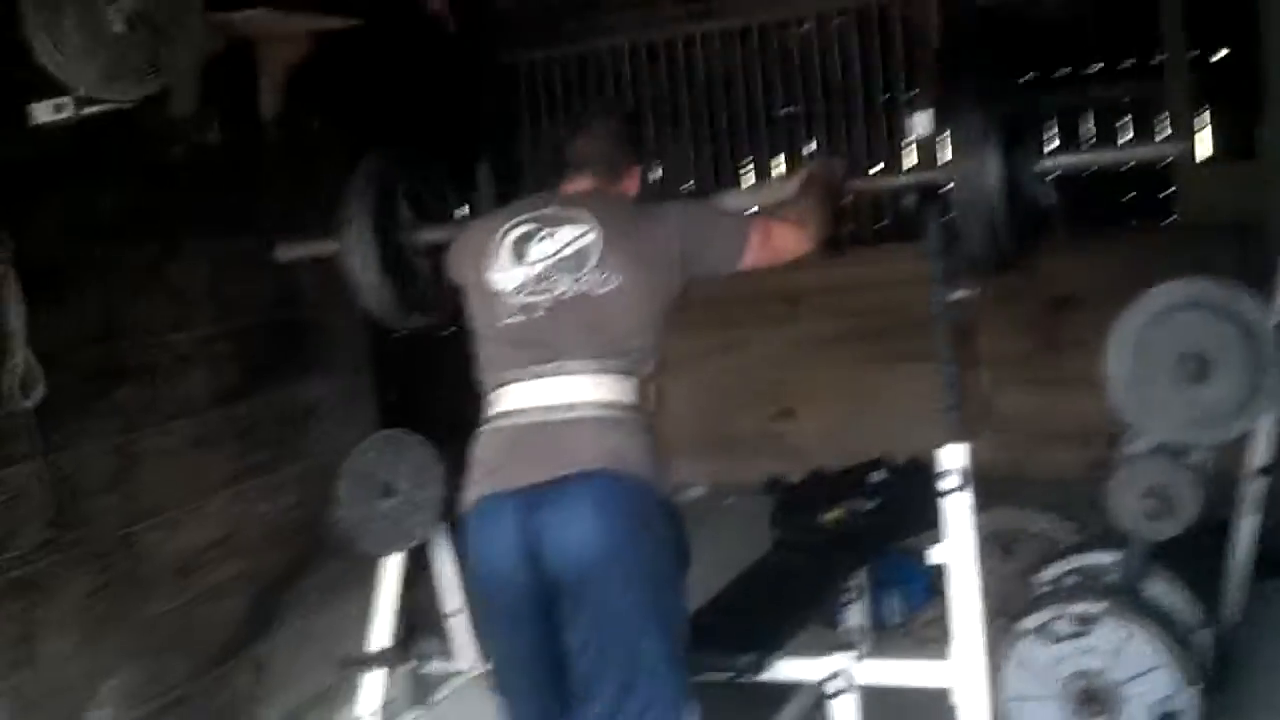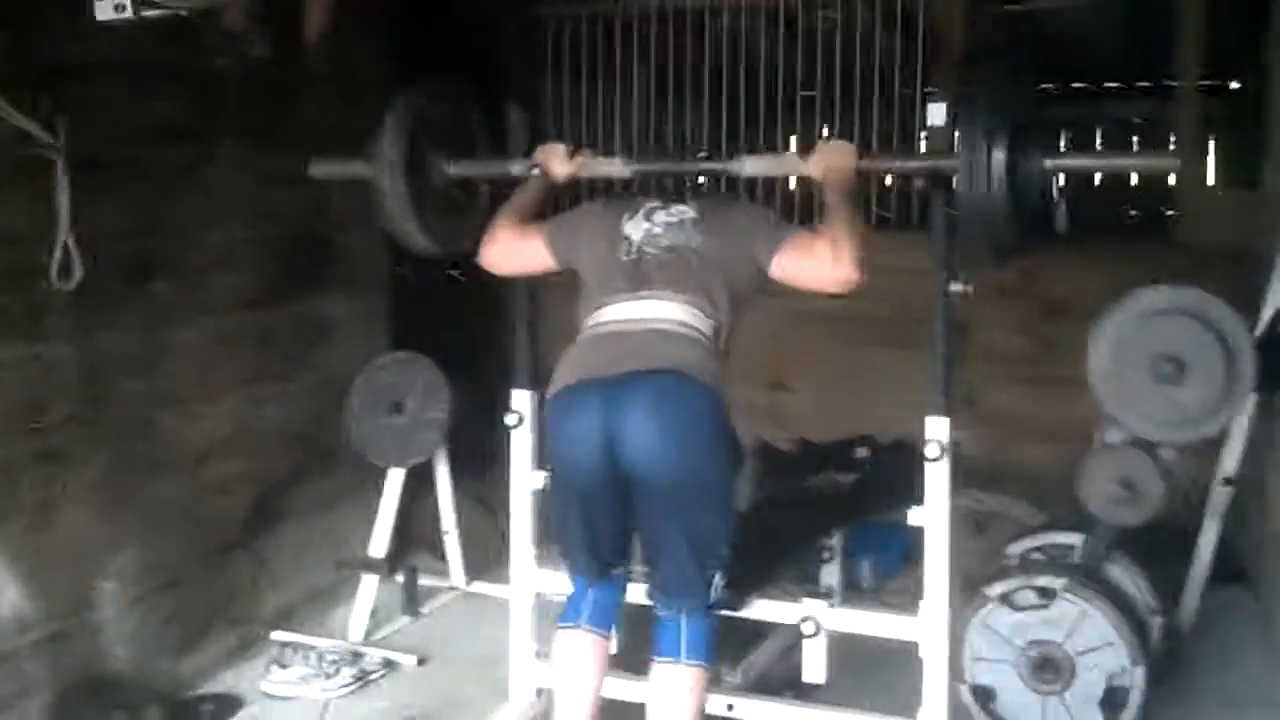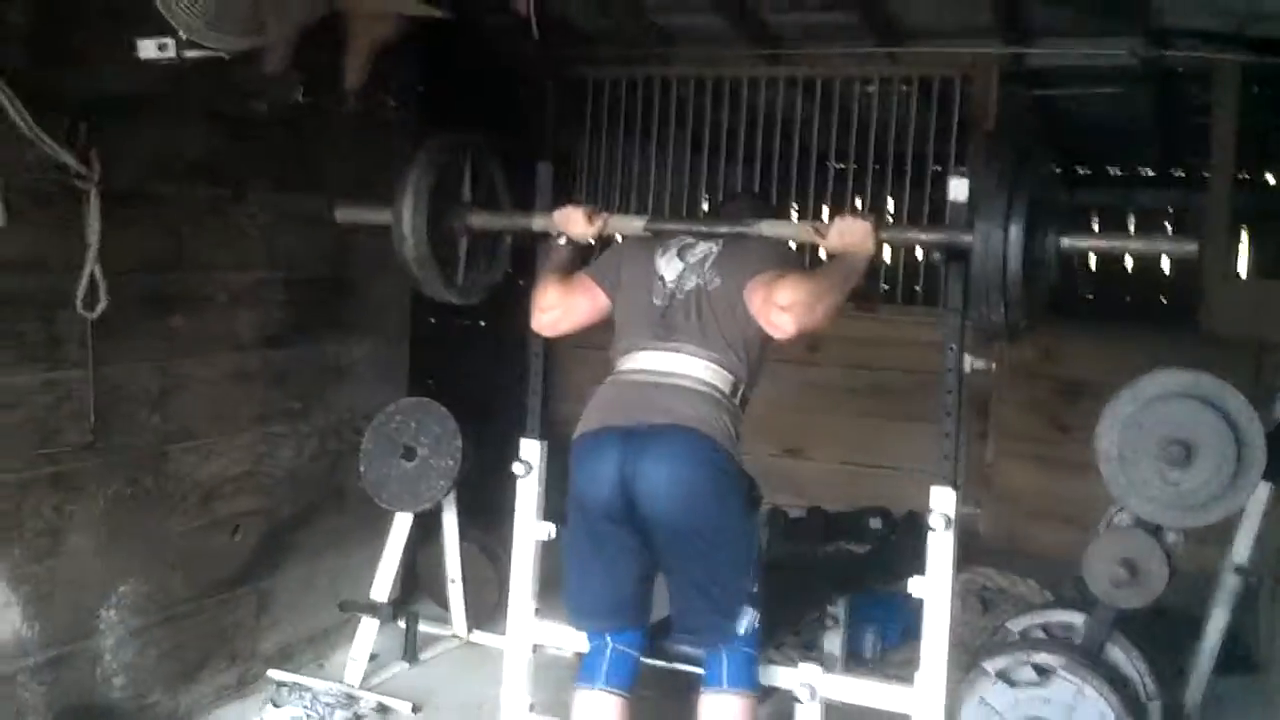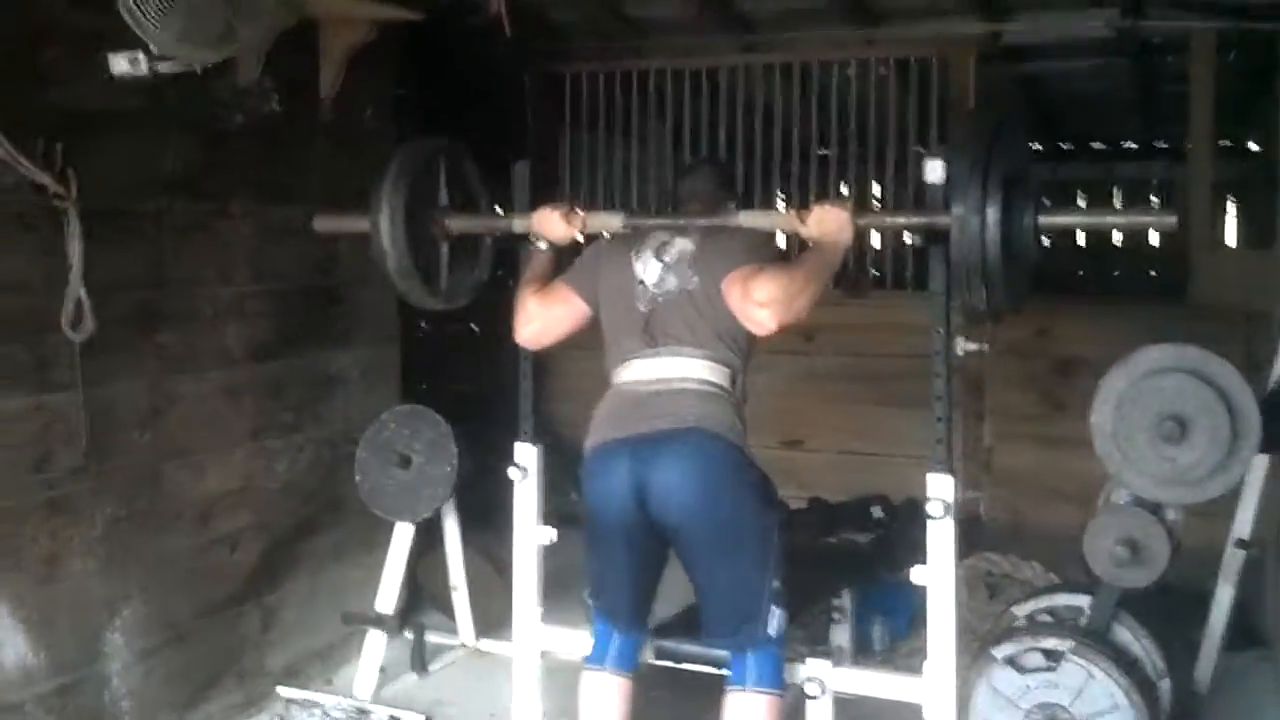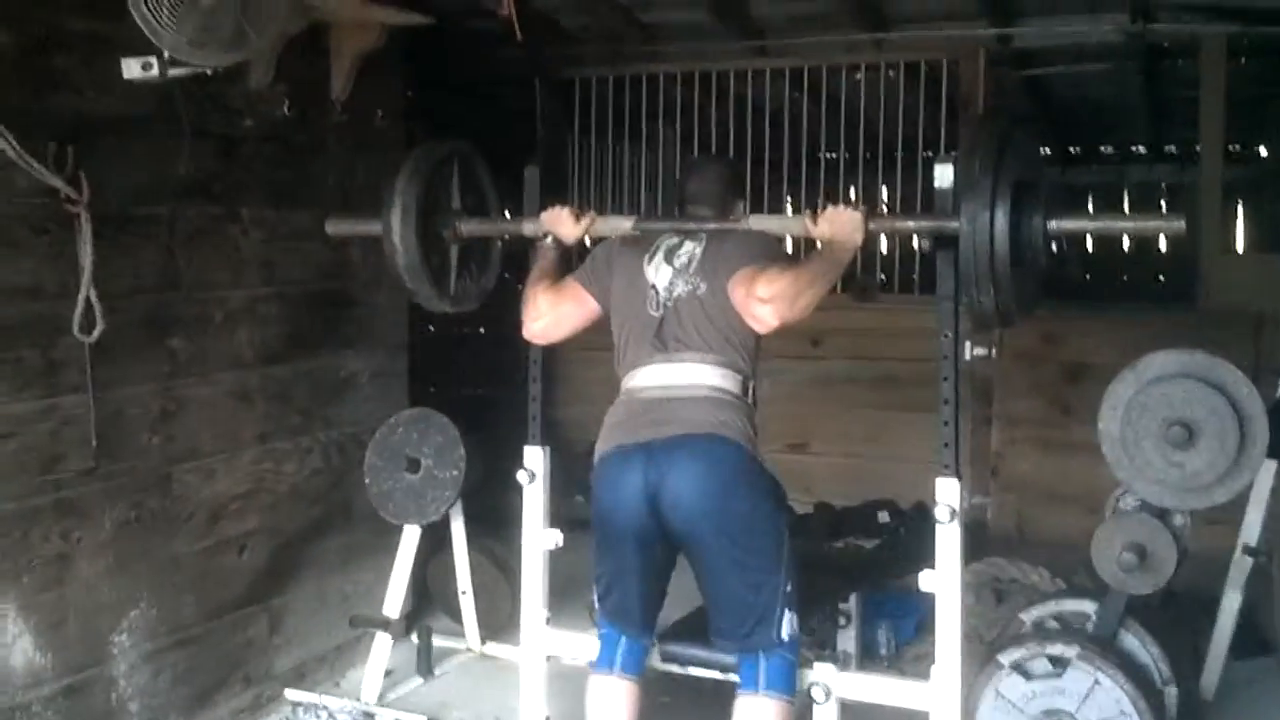
dt=1s
person 1, frame 1
left shoulder: (482, 238)
right shoulder: (658, 226)
right elbow: (794, 238)
right wrist: (818, 183)
left hip: (494, 506)
right hip: (605, 494)
person 1, frame 2
left shoulder: (601, 217)
right shoulder: (740, 221)
left elbow: (496, 252)
right elbow: (838, 269)
left wrist: (544, 177)
right wrist: (835, 182)
left hip: (575, 401)
right hip: (675, 402)
left knee: (593, 582)
right knee: (686, 604)
person 1, frame 3
left shoulder: (637, 253)
right shoulder: (763, 255)
left elbow: (547, 315)
right elbow: (785, 314)
left wrist: (567, 241)
right wrist: (851, 256)
left hip: (598, 446)
right hip: (689, 454)
left knee: (610, 638)
right knee: (729, 641)
person 1, frame 4
left shoulder: (611, 251)
right shoulder: (738, 243)
left elbow: (531, 327)
right elbow: (764, 308)
left wrist: (544, 244)
right wrist: (828, 245)
left hip: (608, 455)
right hip: (700, 453)
left knee: (615, 628)
right knee: (755, 639)
person 1, frame 5
left shoulder: (621, 253)
right shoulder: (746, 244)
left elbow: (539, 322)
right elbow: (768, 305)
left wrist: (552, 244)
right wrist: (838, 246)
left hip: (619, 460)
right hip: (711, 457)
left knee: (621, 631)
right knee: (767, 645)
